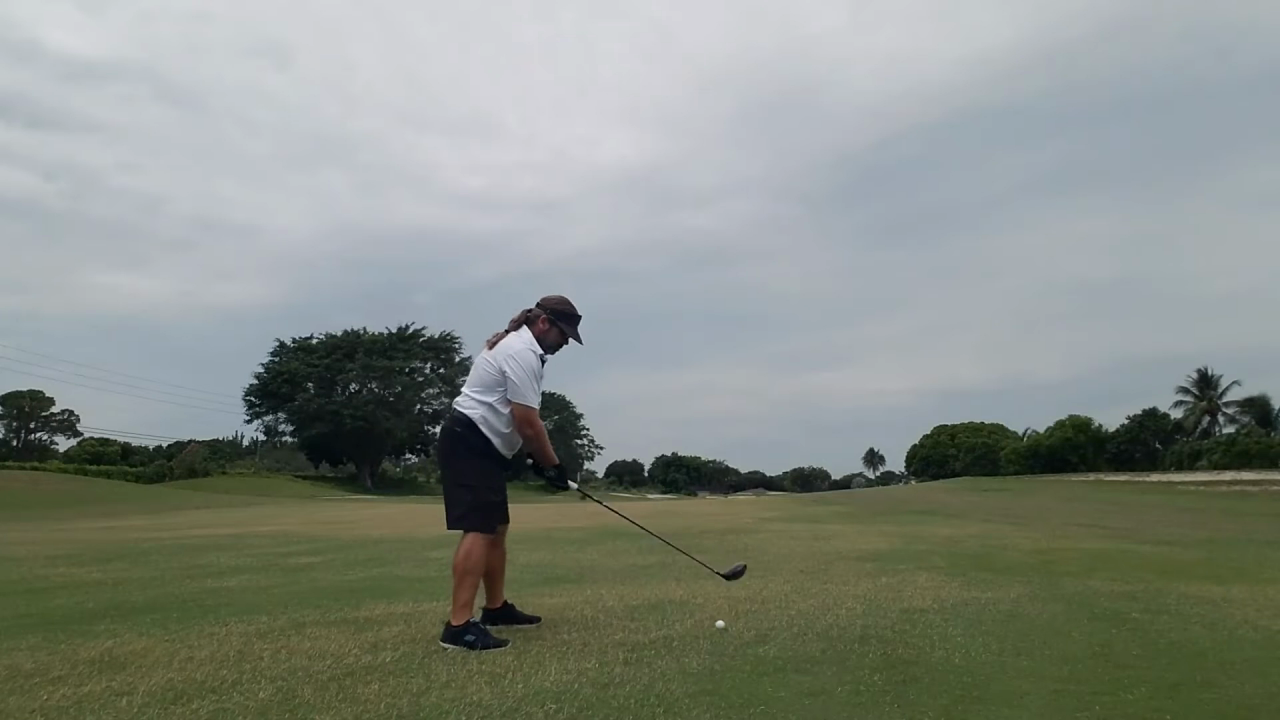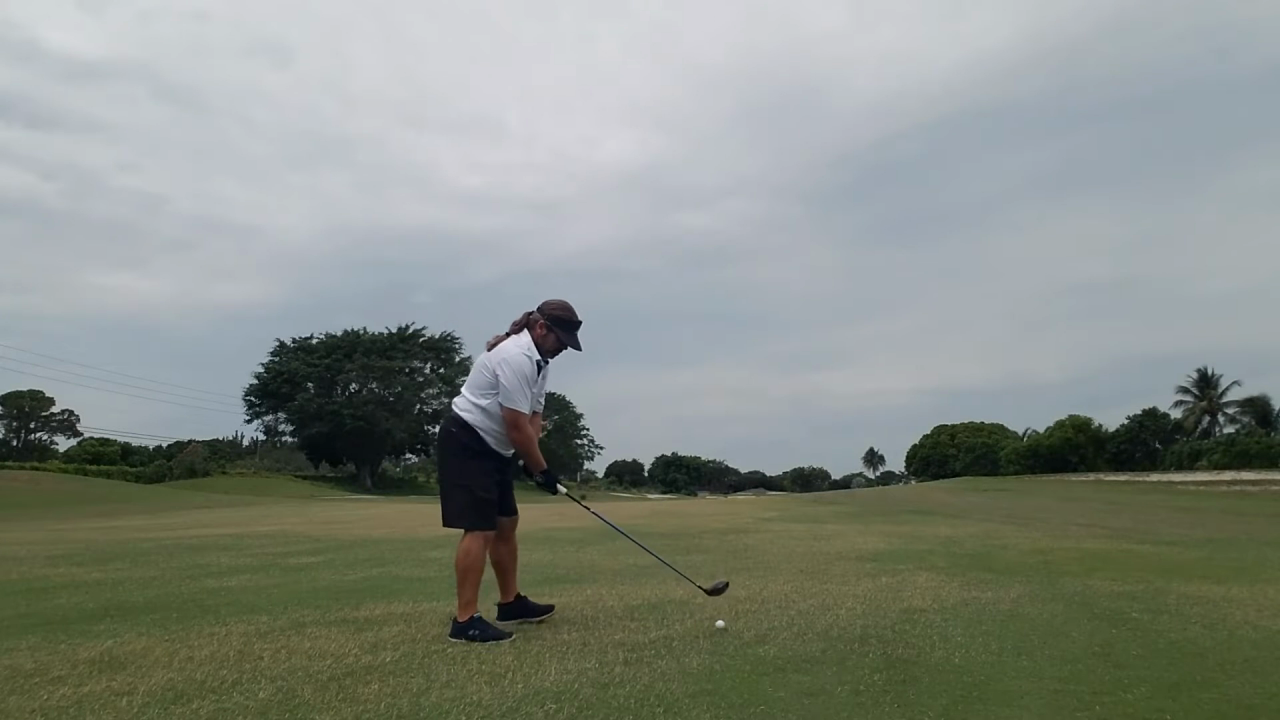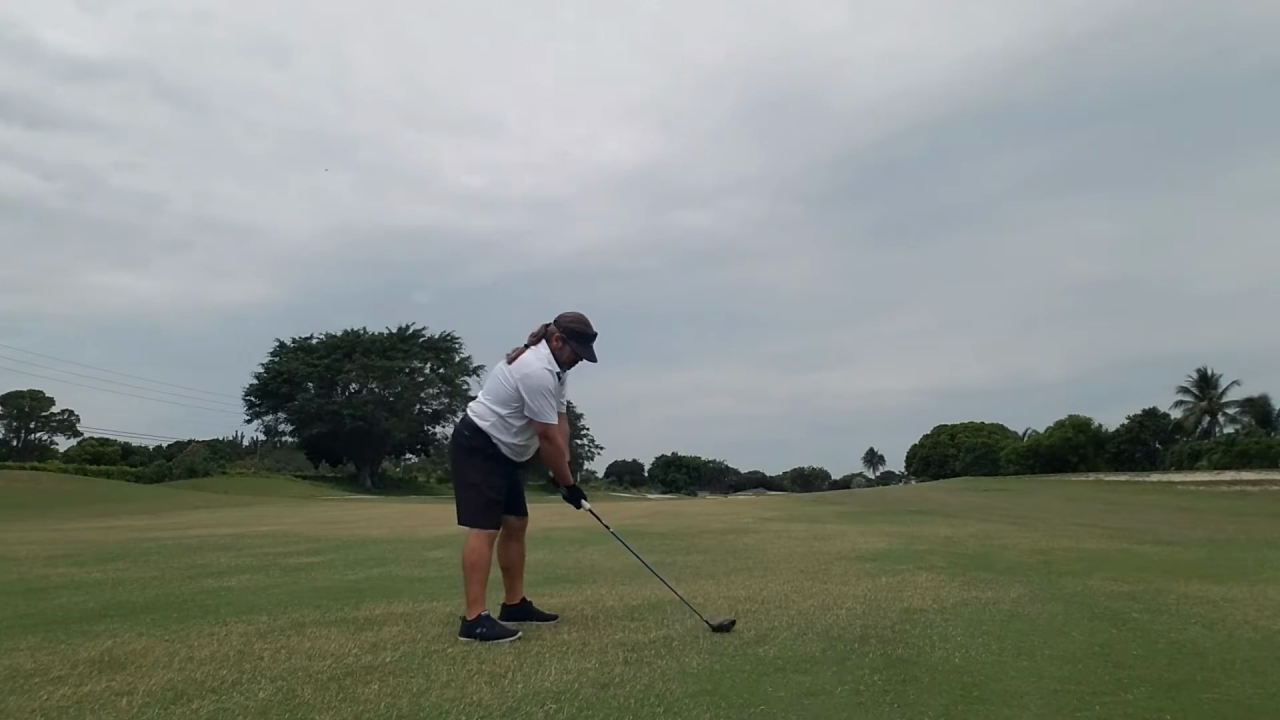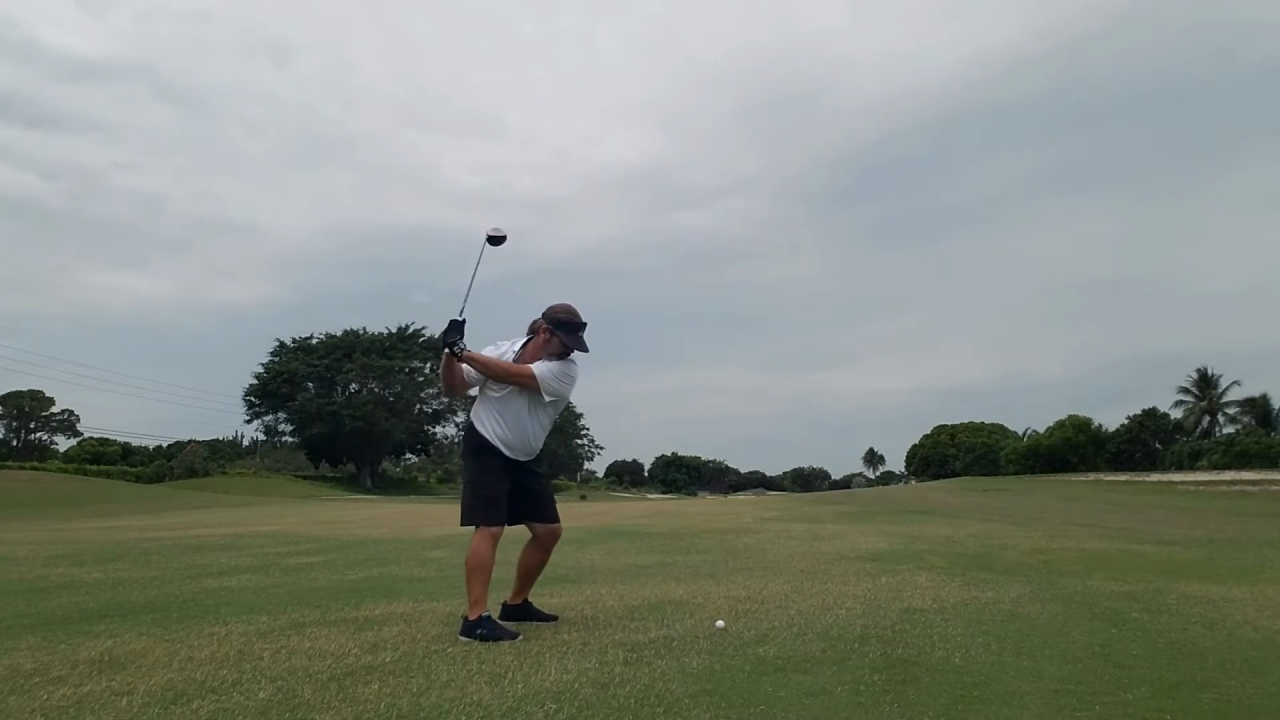
dt=1s
person 1, frame 1
left shoulder: (521, 348)
right shoulder: (522, 353)
left elbow: (522, 418)
right elbow: (527, 422)
left wrist: (539, 458)
right wrist: (553, 465)
left hip: (481, 447)
right hip: (469, 445)
left knee: (496, 529)
right knee: (478, 531)
left ankle: (496, 606)
right ankle: (459, 625)
person 1, frame 2
left shoulder: (538, 360)
right shoulder: (515, 357)
left elbow: (533, 417)
right elbow: (517, 426)
left wrist: (529, 462)
right wrist: (542, 469)
left hip: (491, 449)
right hip: (467, 445)
left knee: (505, 526)
right knee: (479, 530)
left ankle: (510, 602)
right ankle: (465, 620)
person 1, frame 3
left shoulder: (555, 368)
right shoulder: (536, 370)
left elbow: (559, 424)
right elbow: (547, 436)
left wrist: (563, 467)
right wrist: (568, 483)
left hip: (502, 452)
right hip: (476, 447)
left knee: (516, 524)
right knee: (484, 529)
left ankle: (514, 603)
right ankle: (474, 619)
person 1, frame 4
left shoulder: (565, 370)
right shoulder: (501, 351)
left elbow: (513, 375)
right elbow: (453, 388)
left wrist: (464, 353)
right wrist: (451, 354)
left hip: (524, 460)
right hip: (484, 450)
left knee: (549, 531)
right knee: (489, 529)
left ankle: (516, 604)
right ankle: (476, 619)
